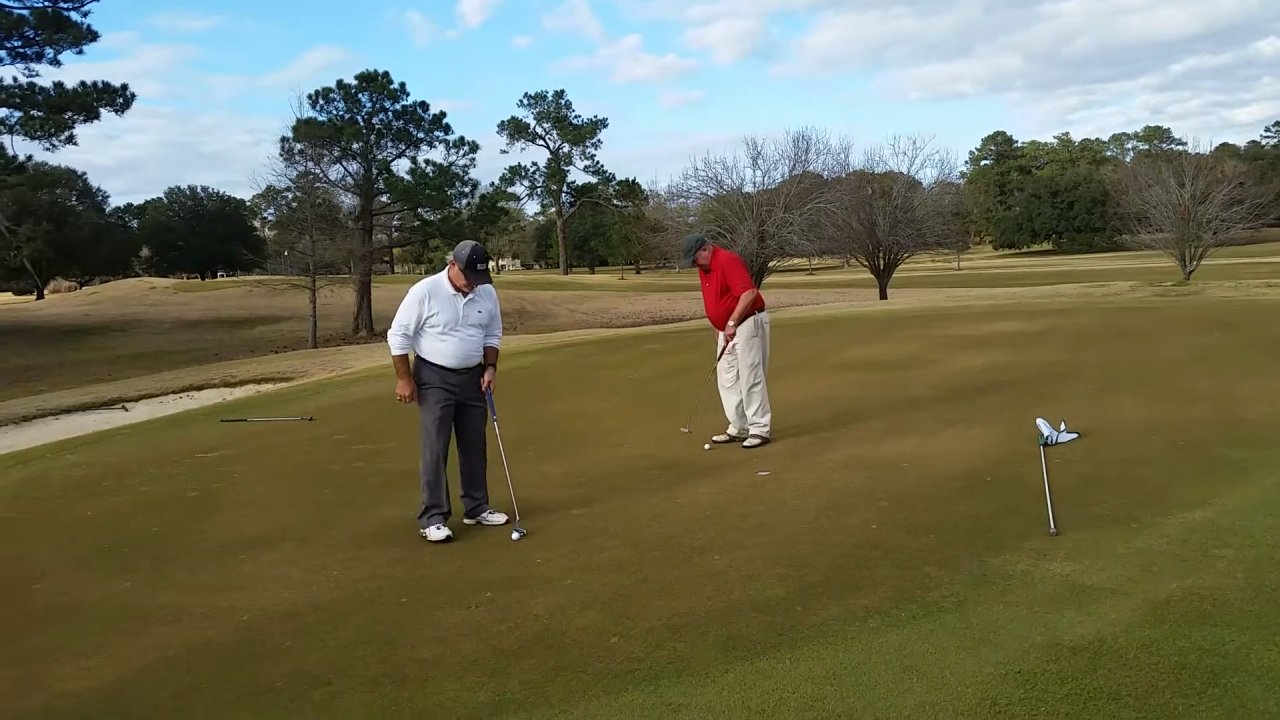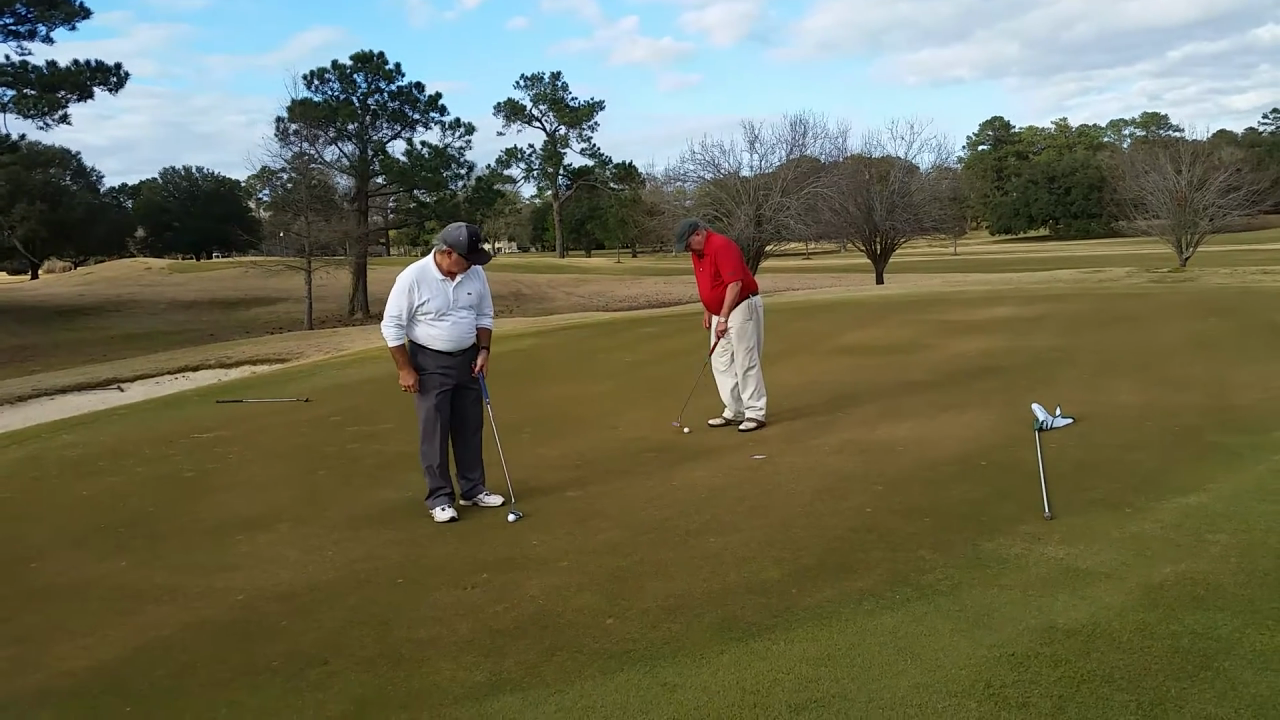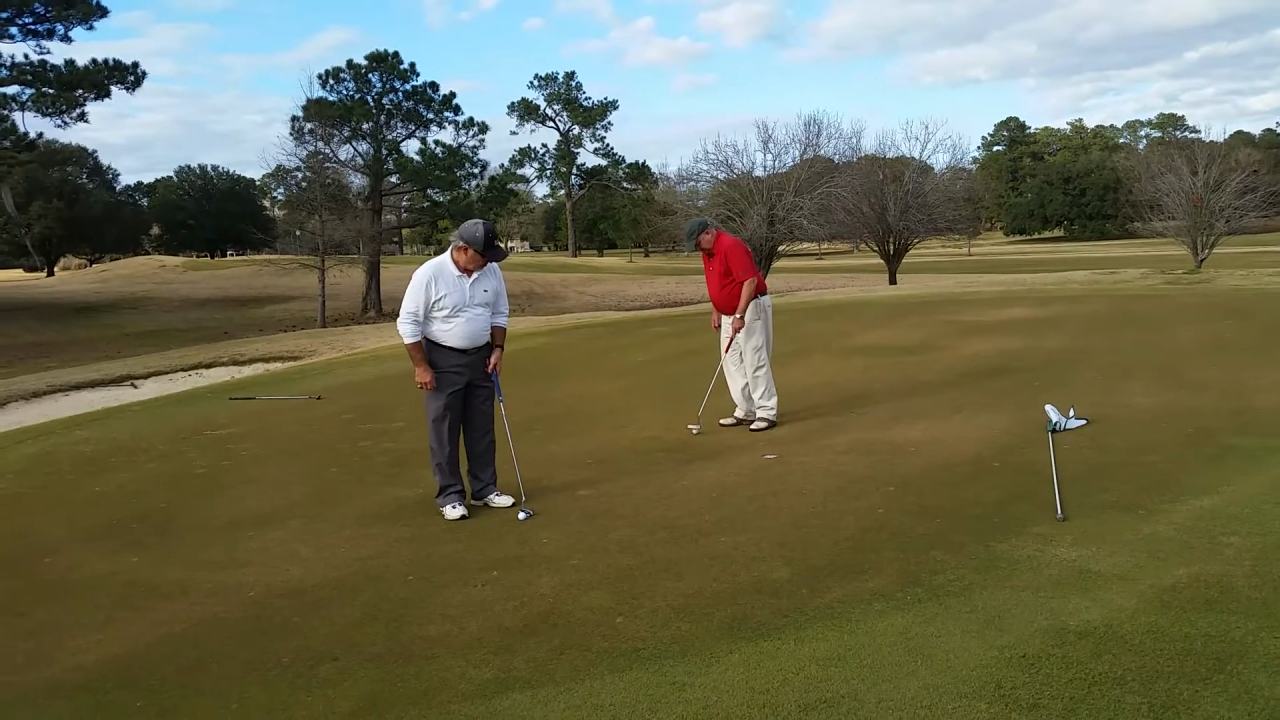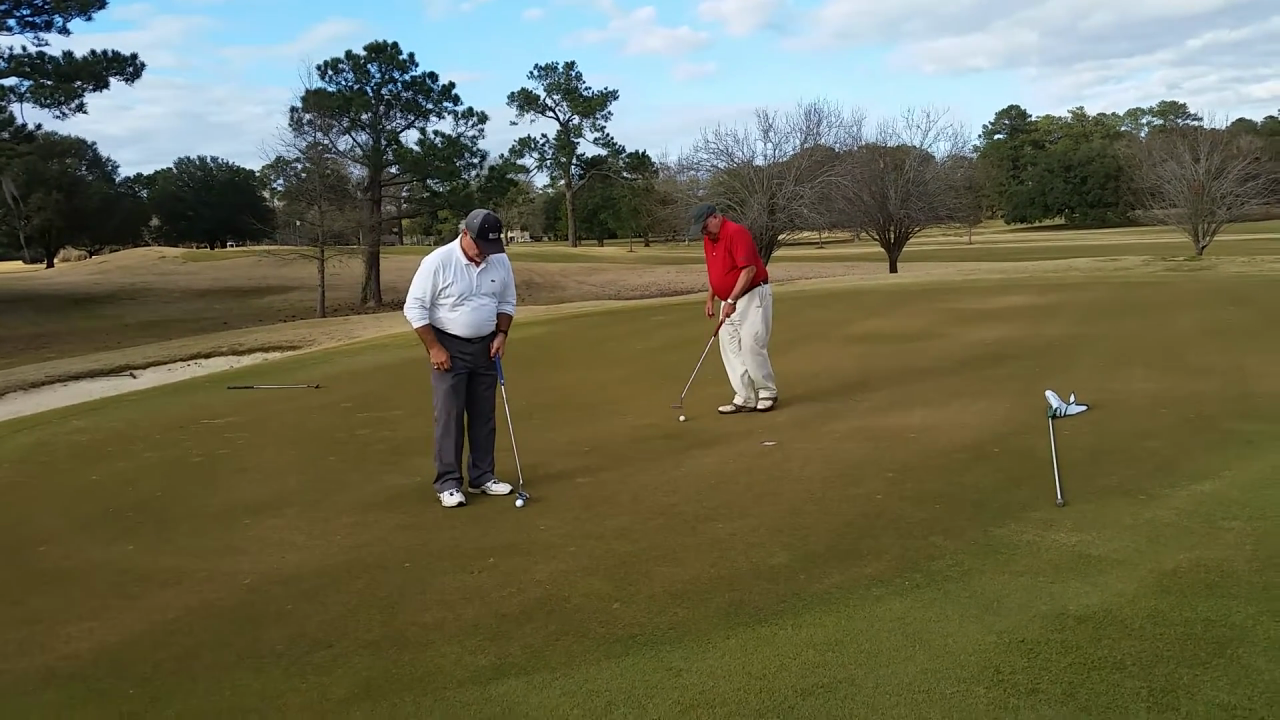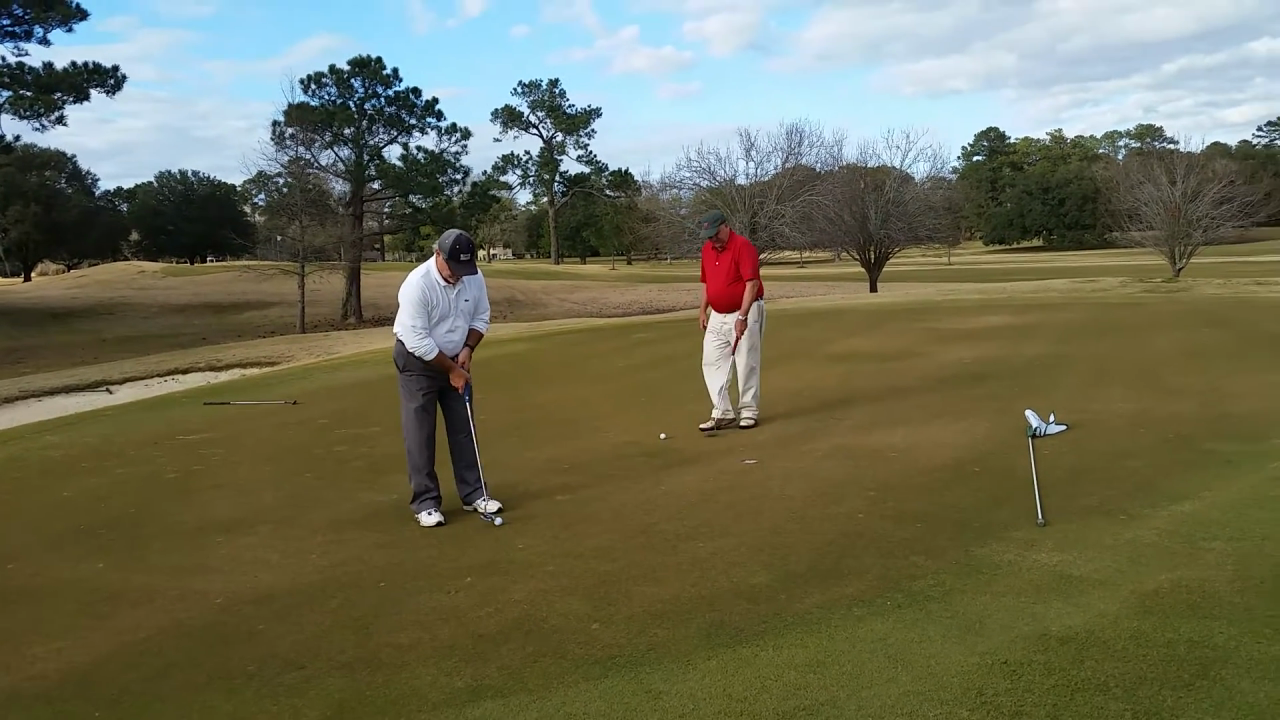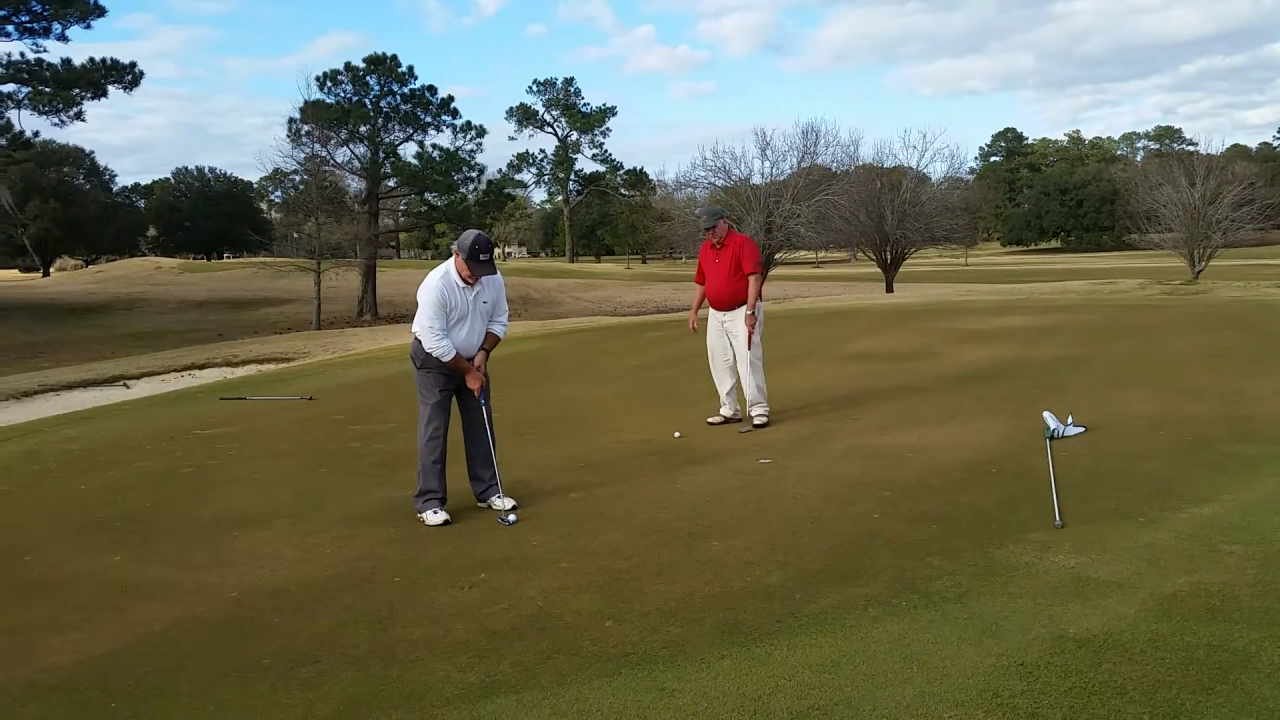
dt=0.7s
person 1, frame 1
left shoulder: (487, 293)
right shoulder: (425, 291)
left elbow: (492, 335)
right elbow: (399, 336)
left wrist: (490, 368)
right wrist: (404, 379)
left hip: (472, 377)
right hip: (434, 378)
left knee: (475, 444)
right knee: (435, 446)
left ankle: (476, 507)
right ankle: (434, 517)
person 1, frame 2
left shoulder: (475, 273)
right shoulder: (413, 278)
left elbow: (484, 314)
right elbow: (392, 326)
left wrist: (483, 350)
right wrist: (405, 369)
left hip: (467, 359)
right hip: (430, 363)
left knee: (470, 427)
right knee: (434, 431)
left ankle: (473, 489)
right ankle: (439, 497)
person 1, frame 3
left shoulder: (491, 272)
right shoulder: (429, 274)
left elbow: (499, 313)
right elbow: (408, 323)
left wrist: (497, 349)
right wrist: (421, 366)
left hip: (480, 358)
right hip: (443, 360)
left knee: (482, 427)
right knee: (444, 429)
left ankle: (484, 489)
right ankle: (450, 495)
person 1, frame 4
left shoulder: (500, 261)
right shoulder: (438, 261)
left elbow: (507, 302)
right elbow: (415, 308)
left wrist: (501, 334)
right wrist: (434, 348)
left hip: (484, 347)
right hip: (449, 347)
left knee: (483, 415)
right knee: (449, 414)
left ankle: (481, 476)
right ankle: (448, 482)
person 1, frame 5
left shoulder: (474, 278)
right shoulder: (417, 284)
left elbow: (480, 318)
right elbow: (417, 341)
left wrist: (467, 349)
right wrist: (451, 370)
left hip: (456, 360)
right hip: (418, 361)
left knee: (463, 428)
right knee: (420, 433)
left ankle: (473, 493)
right ankle: (426, 502)
person 1, frame 6
left shoulder: (494, 279)
right shoulder: (436, 285)
left elbow: (498, 320)
right elbow: (436, 342)
left wrist: (483, 352)
right wrist: (467, 372)
left hip: (473, 359)
right hip: (435, 360)
left knee: (481, 425)
right knee: (434, 428)
left ankle: (487, 490)
right ankle: (429, 502)
person 2, frame 1
left shoulder: (728, 261)
right shoulder: (704, 268)
left elbow: (749, 293)
left wrist: (732, 322)
right wrist: (720, 326)
left hip: (747, 325)
right hip: (727, 330)
left knee: (751, 378)
right knee: (727, 380)
left ankle: (760, 430)
right ankle: (738, 428)
person 2, frame 2
left shoulder: (722, 246)
right shoulder: (697, 252)
left elbow: (735, 284)
left wrist: (723, 319)
right wrist: (708, 311)
left hip: (742, 309)
right hip: (720, 314)
left knee: (746, 362)
right knee: (722, 364)
left ankle: (755, 413)
right ankle: (734, 411)
person 2, frame 3
left shoulder: (731, 246)
right shoulder: (708, 252)
left elbow: (750, 281)
left wrist: (739, 315)
right wrist: (716, 310)
left hip: (751, 309)
right hip: (729, 314)
left knee: (755, 361)
right knee: (732, 363)
left ankle: (766, 413)
right ankle: (745, 411)
person 2, frame 4
left shoulder: (736, 233)
right shoulder: (708, 239)
left elbow: (748, 270)
left wrist: (731, 301)
right wrist: (710, 299)
left hip: (753, 296)
right hip: (730, 301)
left knee: (752, 346)
right knee: (731, 350)
left ankle: (767, 391)
right ankle: (745, 398)
person 2, frame 5
left shoulder: (743, 246)
right shoulder: (707, 249)
left elbow: (752, 284)
left wrist: (742, 317)
right wrist: (703, 310)
left hip: (744, 314)
right hip: (717, 315)
left knee: (746, 363)
right knee: (712, 362)
left ankle: (749, 411)
right ankle: (722, 413)
person 2, frame 6
left shoulder: (743, 243)
right shoulder: (704, 249)
left elbow: (754, 278)
right elbow: (701, 283)
left wrist: (750, 311)
right wrist: (694, 312)
left hip: (742, 313)
right hip: (716, 315)
left knee: (748, 360)
right knee: (719, 363)
left ankle: (759, 410)
right ankle: (730, 410)
